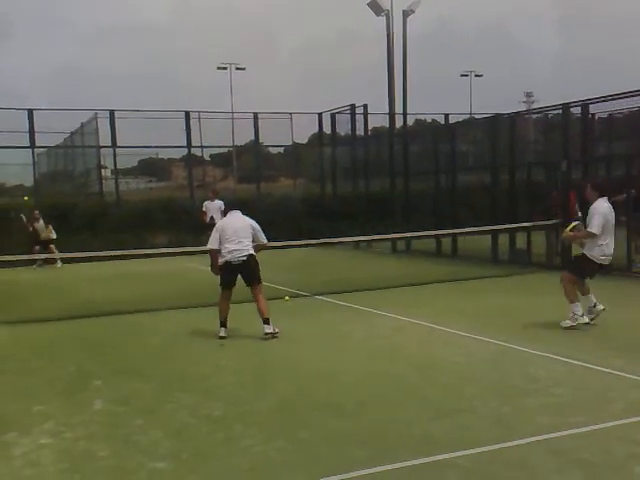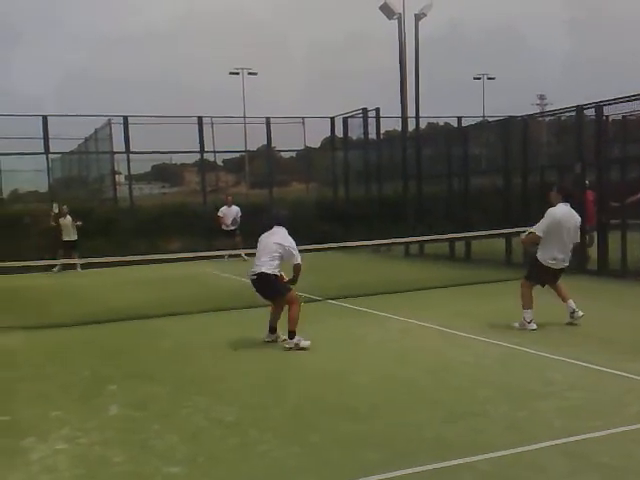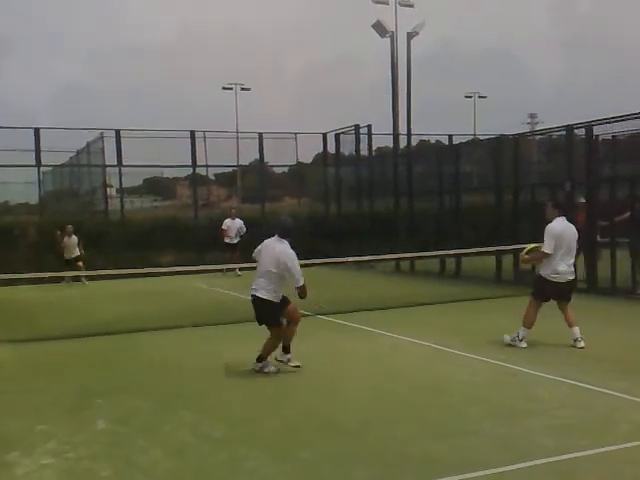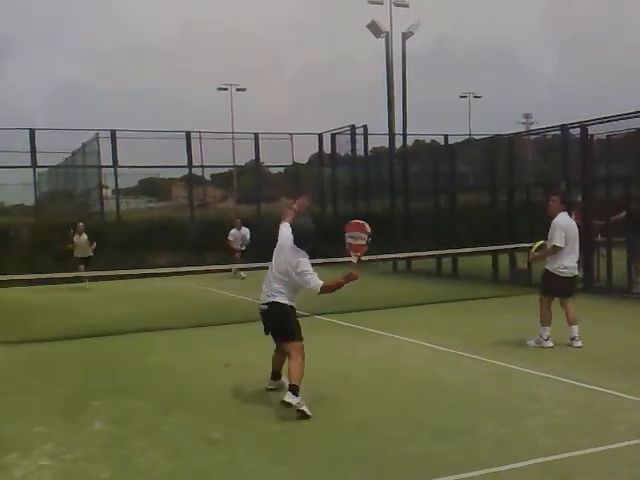
dt=0.4s
person 1, frame 1
left shoulder: (220, 223)
right shoulder: (249, 221)
left elbow: (212, 249)
right elbow: (263, 244)
left wrist: (213, 265)
left hip: (226, 262)
right hip: (246, 259)
left knee: (225, 295)
right knee: (258, 293)
left ankle: (223, 329)
right ankle: (268, 327)
person 1, frame 2
left shoulder: (264, 237)
right shoulder: (286, 238)
right elbow: (297, 264)
right wrist: (293, 280)
left hip: (256, 276)
right hip: (266, 276)
left knee: (279, 302)
right knee: (294, 301)
left ankle: (272, 334)
right ankle: (292, 339)
person 1, frame 3
left shoulder: (266, 244)
right shoulder: (288, 255)
left elbow: (255, 256)
right elbow: (299, 285)
right wrist: (303, 294)
left hip: (270, 295)
right hip: (266, 298)
left knee: (295, 315)
right knee: (277, 331)
left ankle: (285, 354)
right ankle: (260, 362)
person 1, frame 4
left shoulder: (285, 240)
right shoulder: (301, 263)
left elbow: (286, 220)
right elbow: (321, 288)
left wrist: (296, 208)
right wrist: (346, 280)
left hip: (267, 305)
right hip: (282, 309)
left knee: (283, 345)
right knee: (297, 354)
left ankle: (275, 380)
right ankle: (293, 396)
person 2, frame 1
left shoulder: (597, 207)
right shoulder: (606, 206)
left elbow: (593, 233)
left wrist: (573, 236)
right wrist: (580, 238)
left hip: (593, 254)
right hip: (601, 254)
left knee: (566, 278)
right knee: (577, 280)
left ankle: (577, 314)
right ankle: (594, 307)
person 2, frame 2
left shoulder: (553, 212)
right shoulder: (576, 217)
left elbow: (537, 234)
right elbow: (575, 241)
left wrist: (525, 239)
left hip: (546, 259)
right hip: (563, 260)
left knee: (526, 285)
right knee: (554, 283)
left ankle: (528, 321)
right ankle: (574, 312)
person 2, frame 3
left shoulder: (552, 227)
right shoulder: (572, 229)
left elbow: (546, 252)
left wrist: (528, 259)
left hip: (550, 275)
right hip: (568, 276)
left knee: (534, 305)
right knee: (565, 306)
left ankle: (519, 338)
right ankle: (578, 339)
person 2, frame 4
left shoulder: (558, 221)
right shoulder: (571, 222)
left elbow: (556, 247)
left wrist: (538, 255)
right wrist: (544, 252)
left hip: (556, 270)
right hip: (570, 270)
left knee: (545, 301)
right knee: (566, 302)
left ankle: (545, 338)
right ankle: (575, 337)
